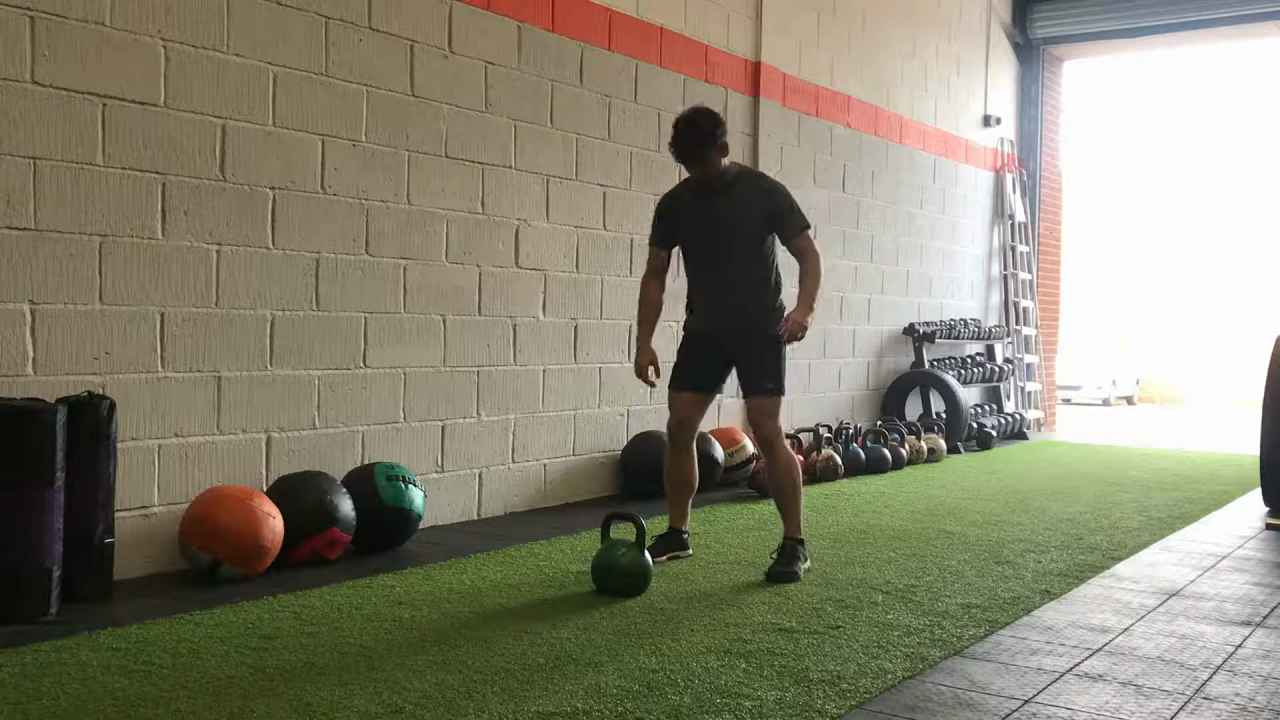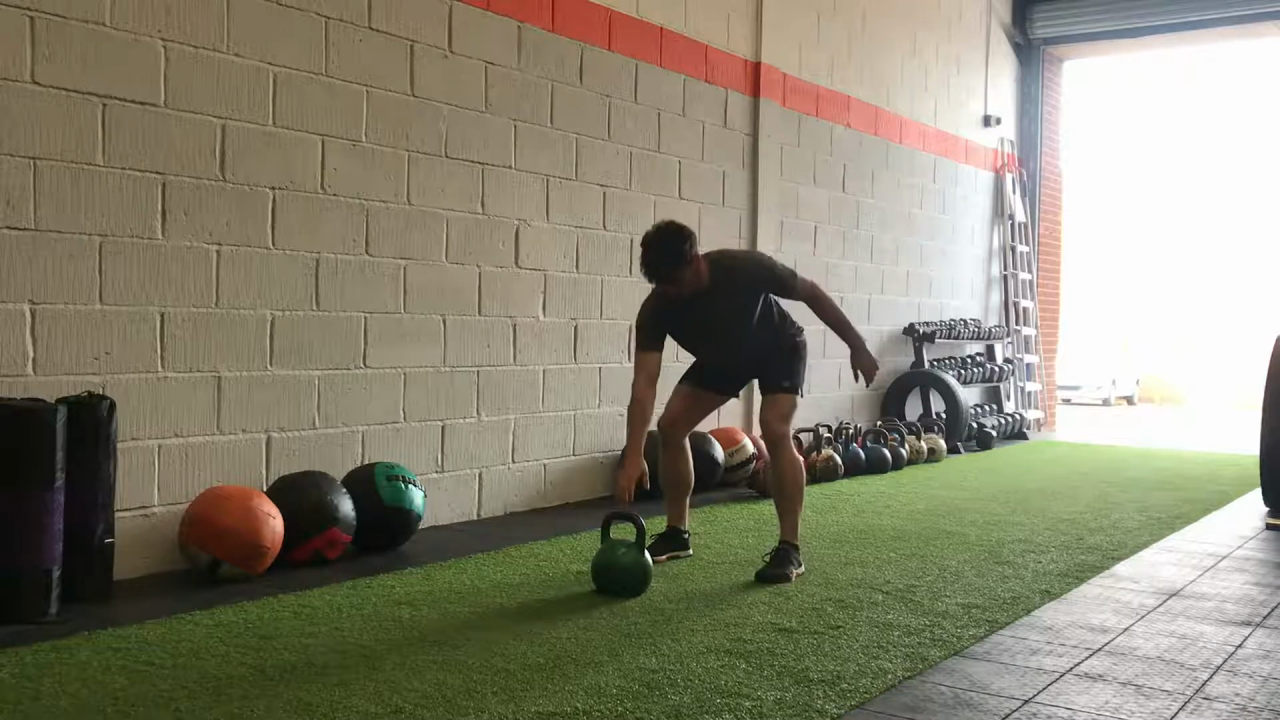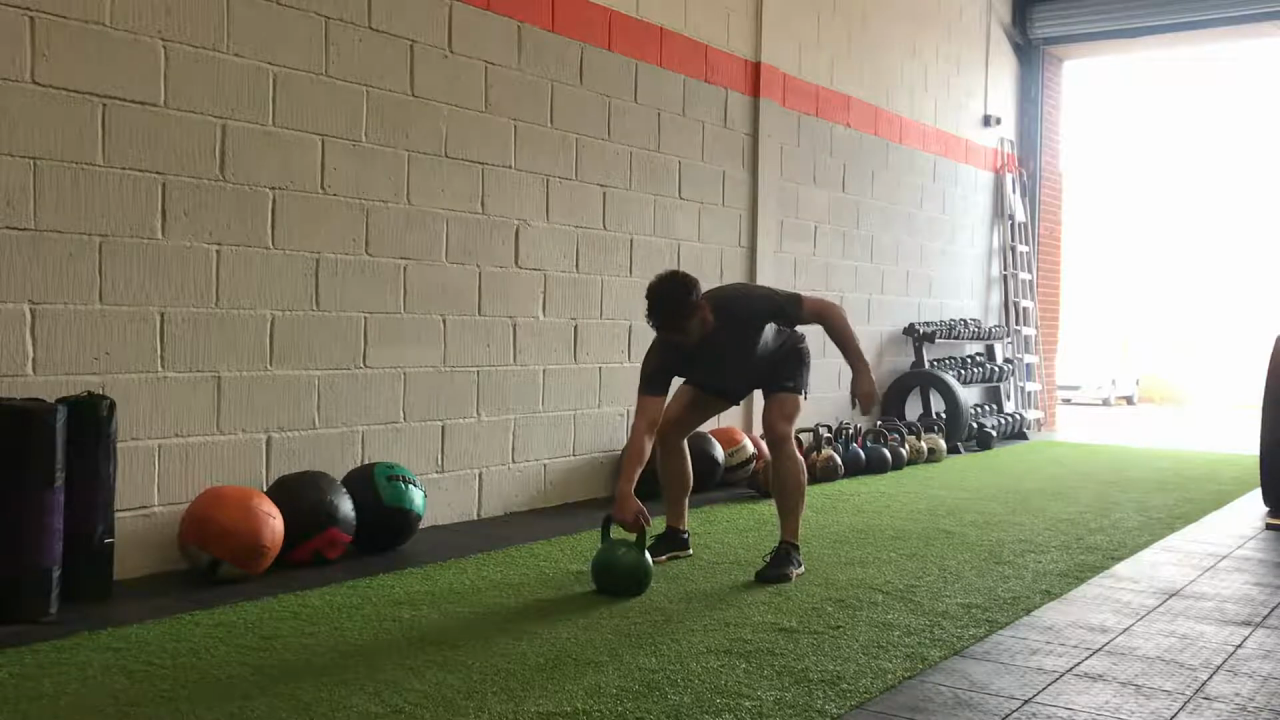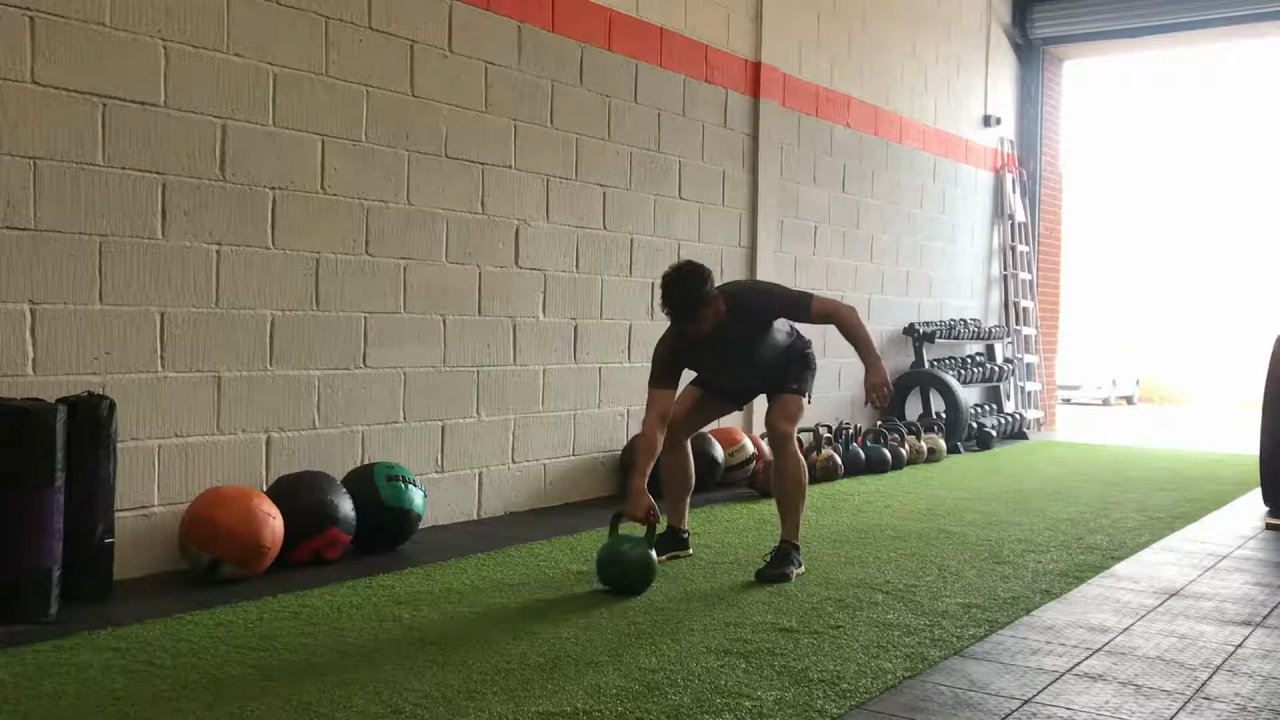
dt=0.4s
person 1, frame 1
left shoulder: (764, 192)
right shoulder: (674, 203)
left elbow: (807, 253)
right elbow: (655, 276)
left wrist: (804, 308)
right wrist: (644, 342)
left hip: (759, 328)
right hip: (703, 330)
left knee: (766, 430)
right knee: (679, 428)
left ankle: (794, 544)
right ankle: (677, 533)
person 1, frame 2
left shoulder: (744, 268)
right shoulder: (656, 308)
left elbow: (811, 294)
right elbow: (644, 383)
left wrist: (858, 346)
right wrist: (633, 457)
left hip: (779, 348)
right hip: (721, 359)
left knee: (775, 431)
right knee: (670, 428)
left ankle: (789, 549)
right ankle: (676, 533)
person 1, frame 3
left shoulder: (743, 303)
right shoulder: (664, 353)
left elbow: (828, 311)
right elbow: (645, 427)
left wrist: (861, 371)
right wrist: (624, 493)
left hip: (783, 358)
right hip: (721, 373)
left knee: (778, 433)
right knee: (668, 431)
left ankle: (789, 550)
right ankle: (677, 533)
person 1, frame 4
left shoulder: (754, 298)
right shoulder: (674, 344)
left elbow: (841, 311)
right elbow: (656, 419)
left wrist: (873, 365)
right wrist: (637, 486)
left hip: (789, 362)
right hip: (728, 375)
left knee: (780, 431)
right knee: (674, 428)
left ankle: (790, 549)
right ankle: (677, 533)
